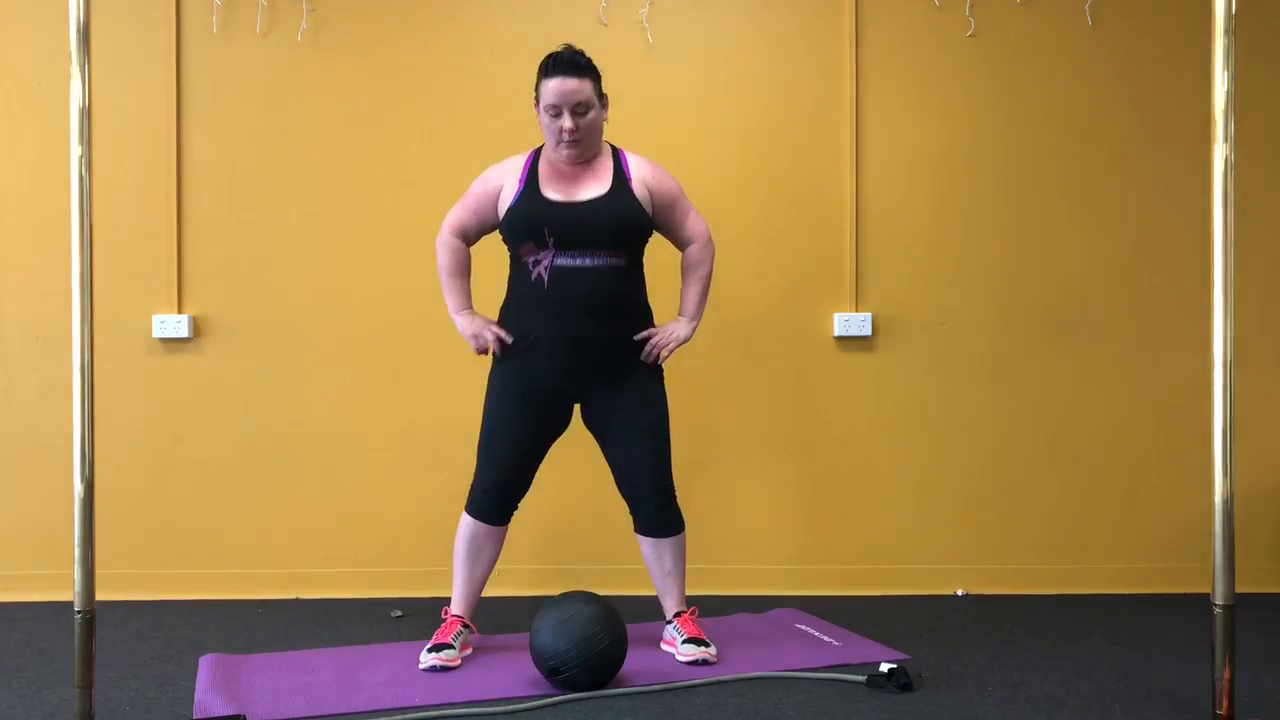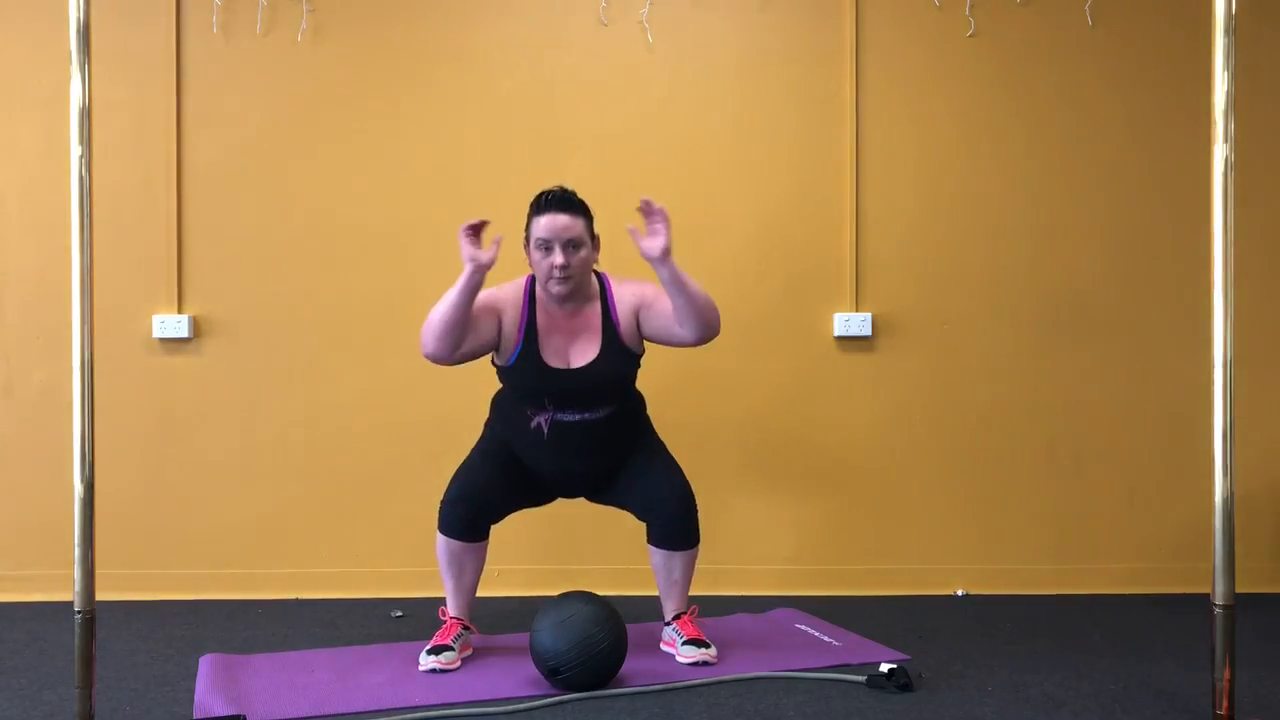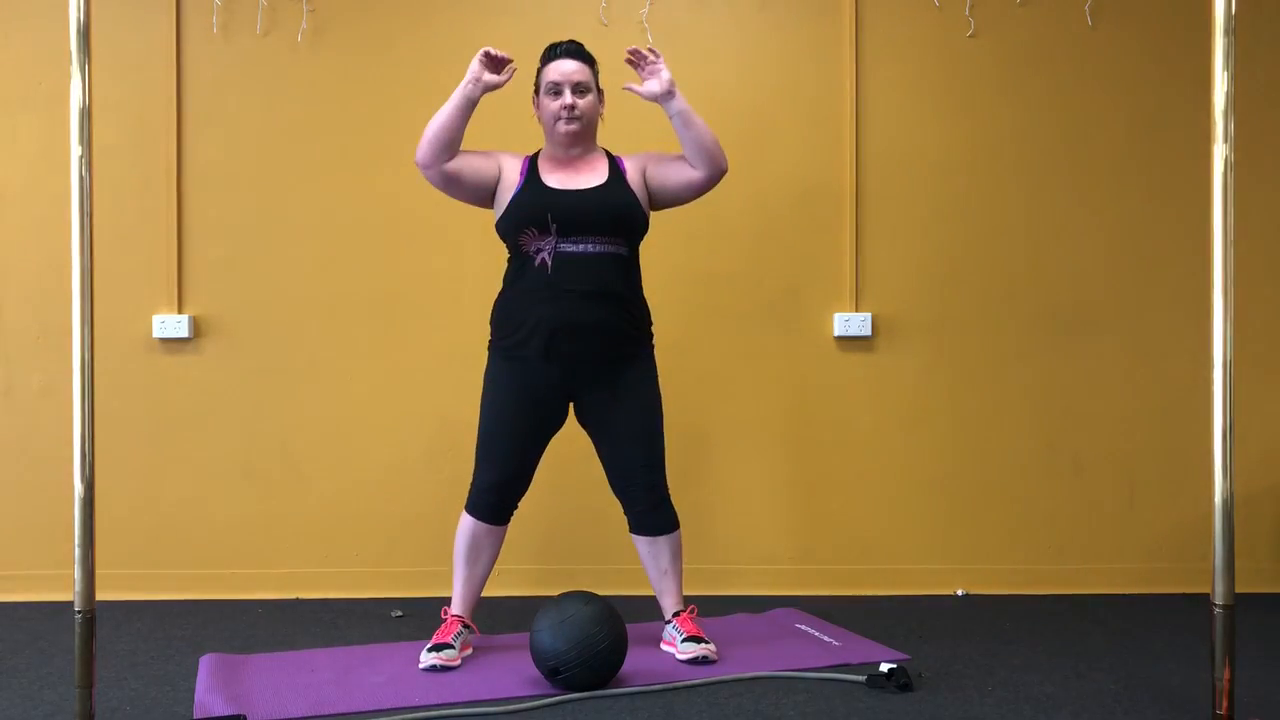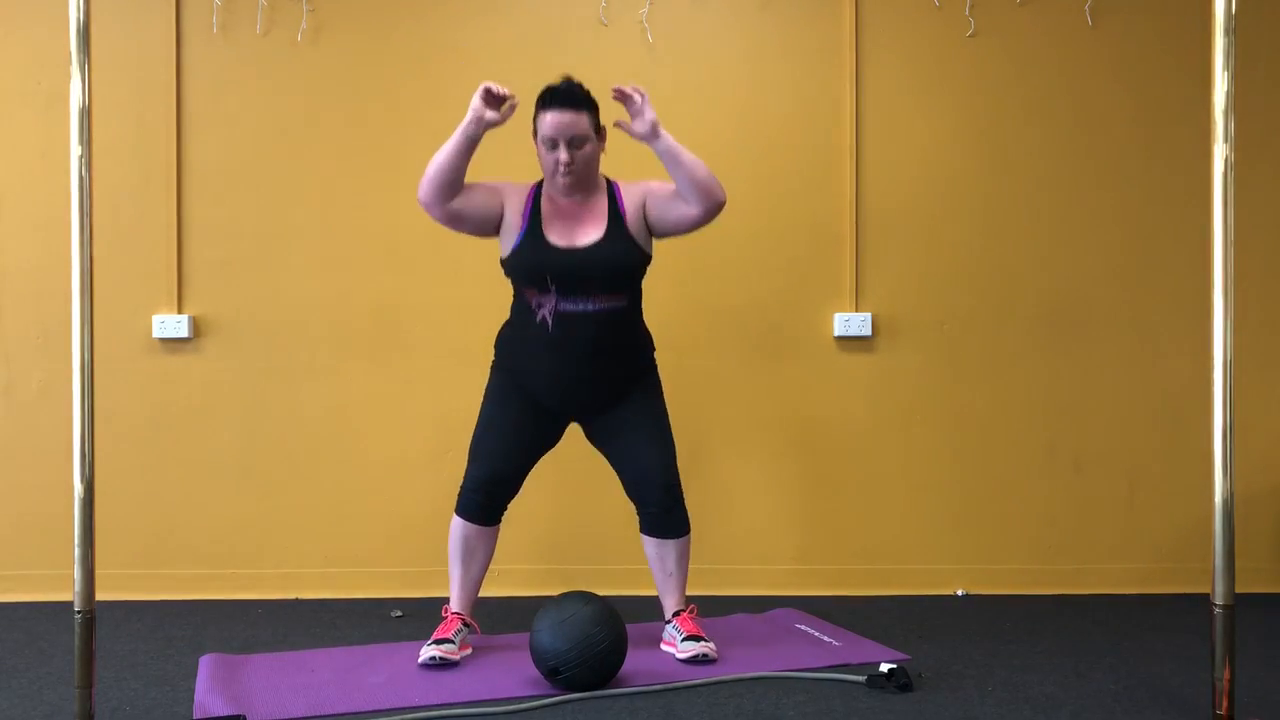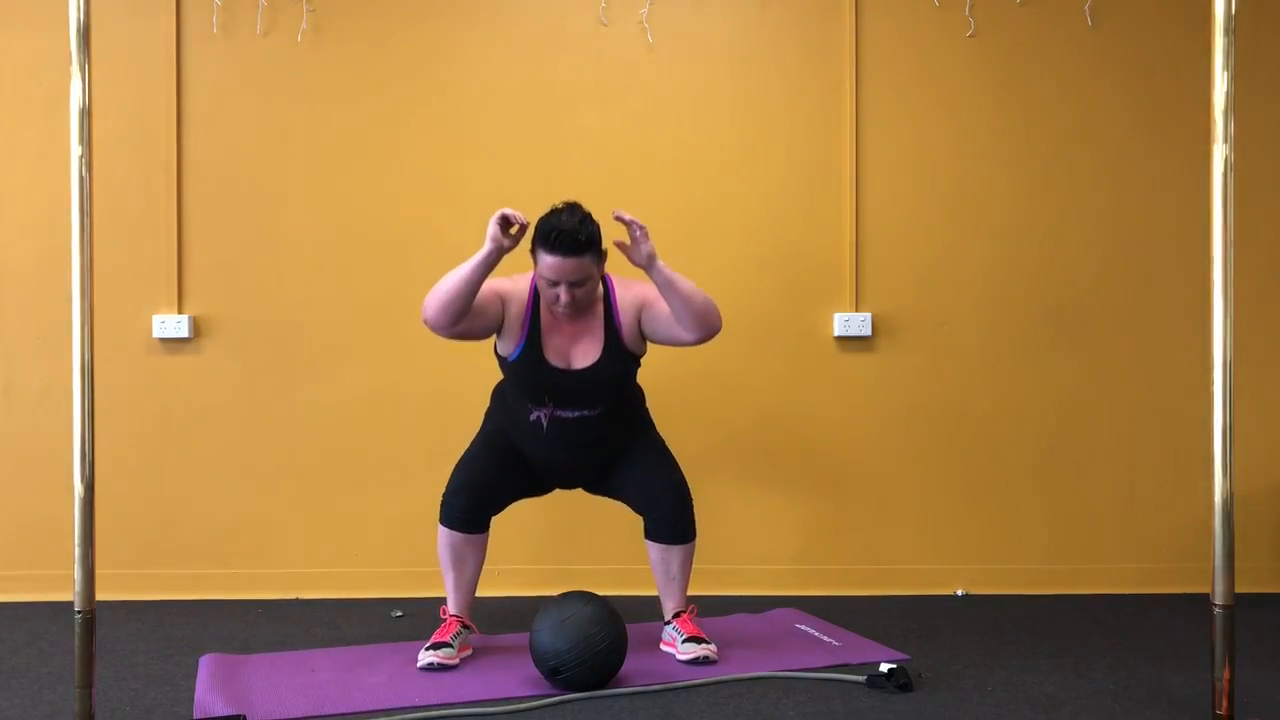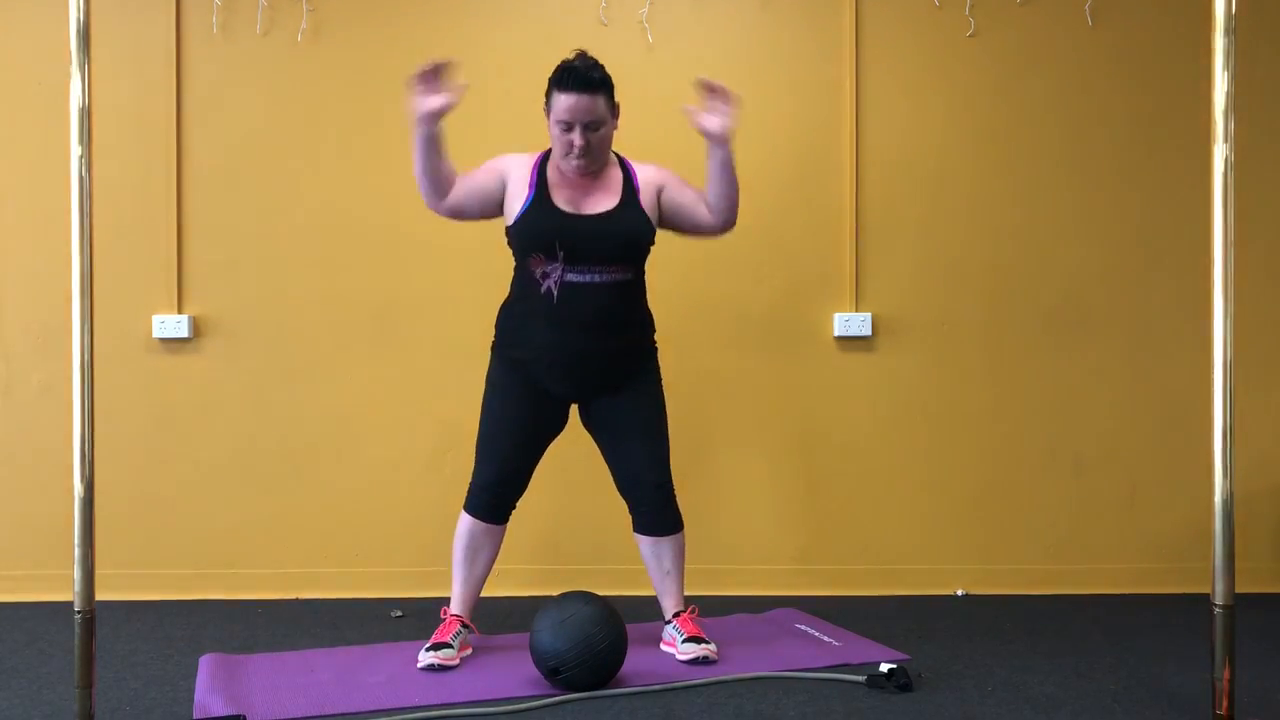
dt=0.7s
person 1, frame 1
left shoulder: (643, 176)
right shoulder: (508, 176)
left elbow: (697, 240)
right elbow: (453, 236)
left wrist: (686, 320)
right wrist: (462, 314)
left hip: (623, 370)
right hip: (528, 367)
left knee: (651, 490)
right knee: (493, 489)
left ankle: (679, 621)
right ankle: (456, 624)
person 1, frame 2
left shoulder: (629, 302)
right shoulder: (504, 307)
left elbow: (699, 331)
right elbow: (438, 350)
left wrist: (665, 264)
right wrist: (471, 276)
left hip: (619, 452)
right hip: (519, 453)
left knee: (675, 505)
right knee: (461, 505)
left ankle: (678, 624)
right ankle: (455, 627)
person 1, frame 3
left shoulder: (634, 173)
right shoulder: (508, 174)
left elbow: (710, 170)
right elbow: (431, 162)
left wrist: (669, 98)
right wrist: (471, 89)
left hip: (618, 361)
right hip: (525, 358)
left knee: (644, 488)
right knee: (493, 487)
left ankle: (678, 620)
right ankle: (457, 623)
person 1, frame 4
left shoulder: (635, 203)
right shoulder: (513, 205)
left elbow: (708, 203)
right elbow: (434, 200)
left wrist: (656, 137)
right wrist: (474, 126)
left hip: (622, 385)
right hip: (526, 384)
left knee: (659, 488)
right knee: (483, 487)
left ankle: (678, 619)
right ankle: (456, 620)
person 1, frame 5
left shoulder: (631, 303)
right shoulder: (510, 301)
left elbow: (704, 327)
right elbow: (436, 318)
left wrist: (654, 266)
right wrist: (489, 254)
left hip: (616, 443)
right hip: (520, 441)
left knee: (670, 500)
right knee: (463, 497)
left ankle: (678, 622)
right ankle: (455, 625)
person 1, frame 6
left shoulder: (648, 183)
right shoulder: (516, 175)
left elbow: (719, 217)
right elbow: (439, 196)
left wrist: (718, 143)
right wrist: (426, 123)
left hip: (623, 372)
right hip: (527, 365)
left knee: (650, 490)
right knee: (492, 486)
left ankle: (678, 620)
right ankle: (456, 622)
